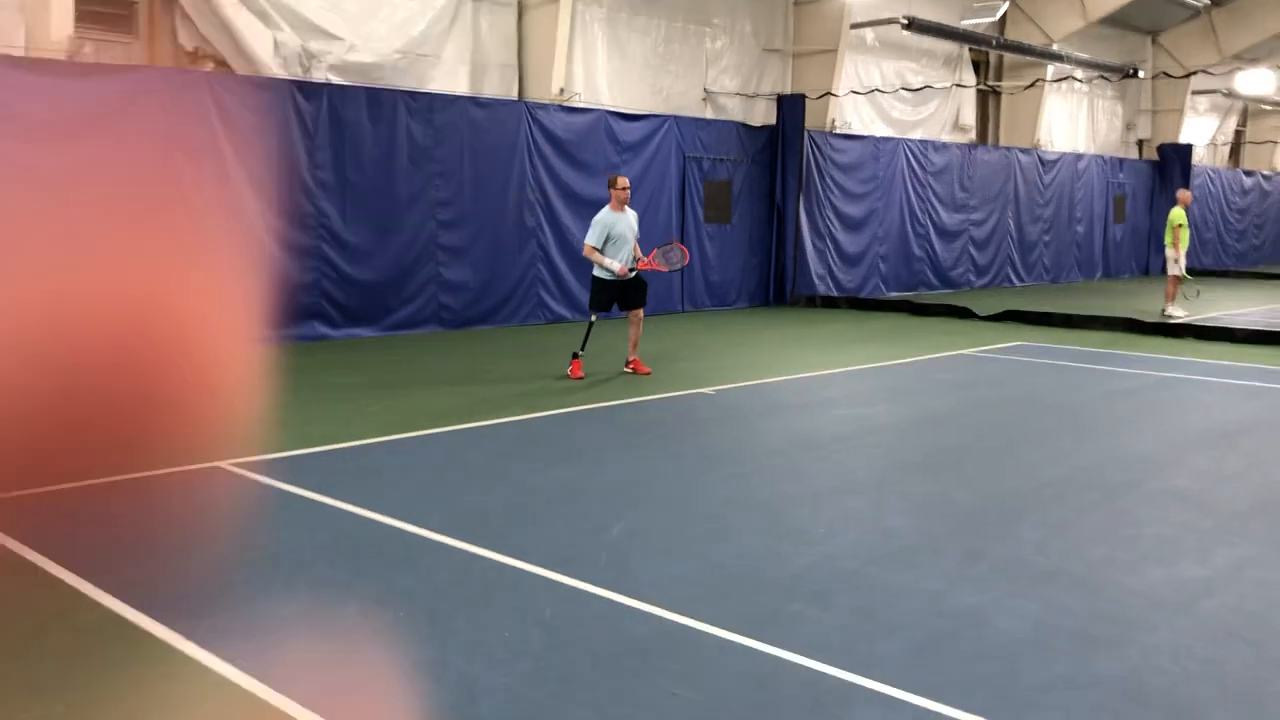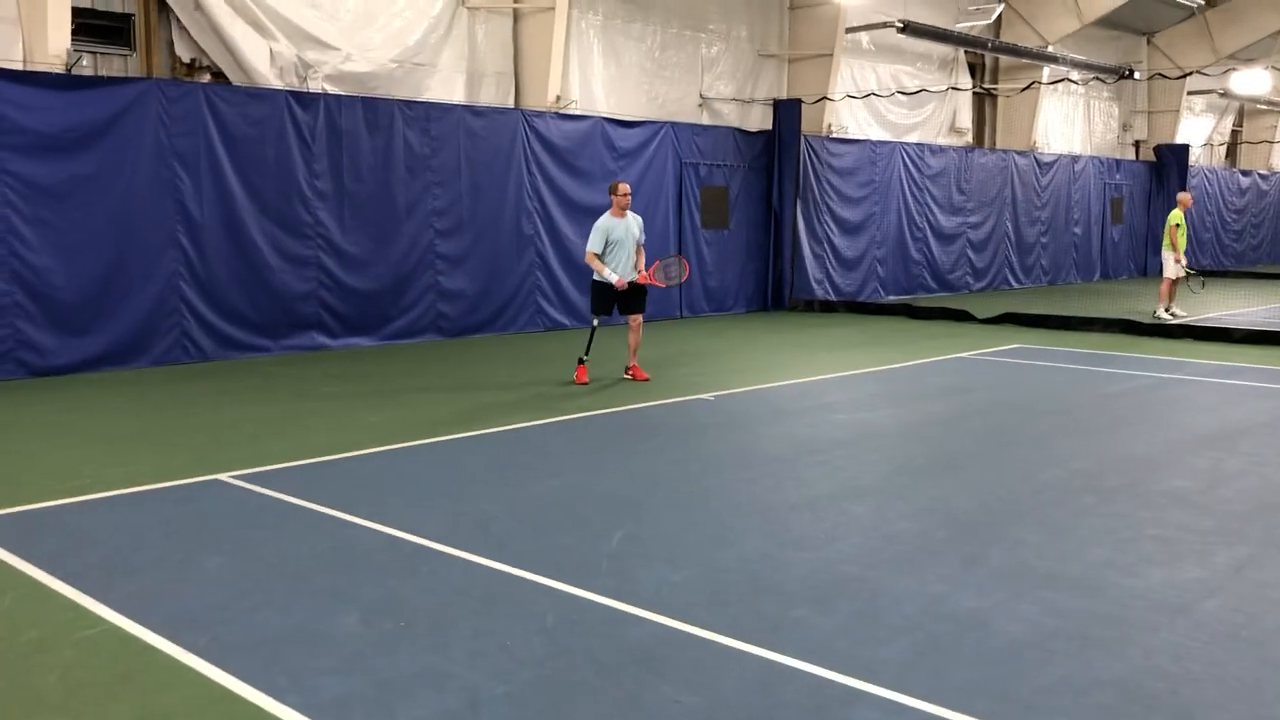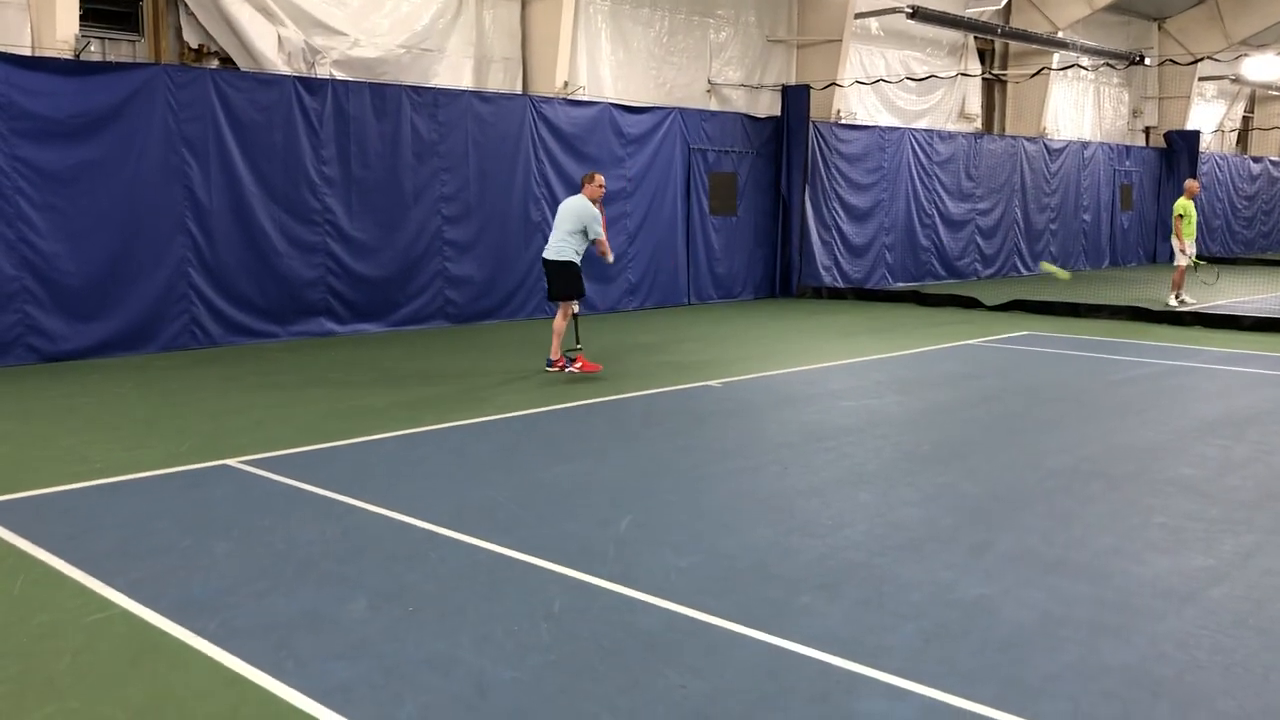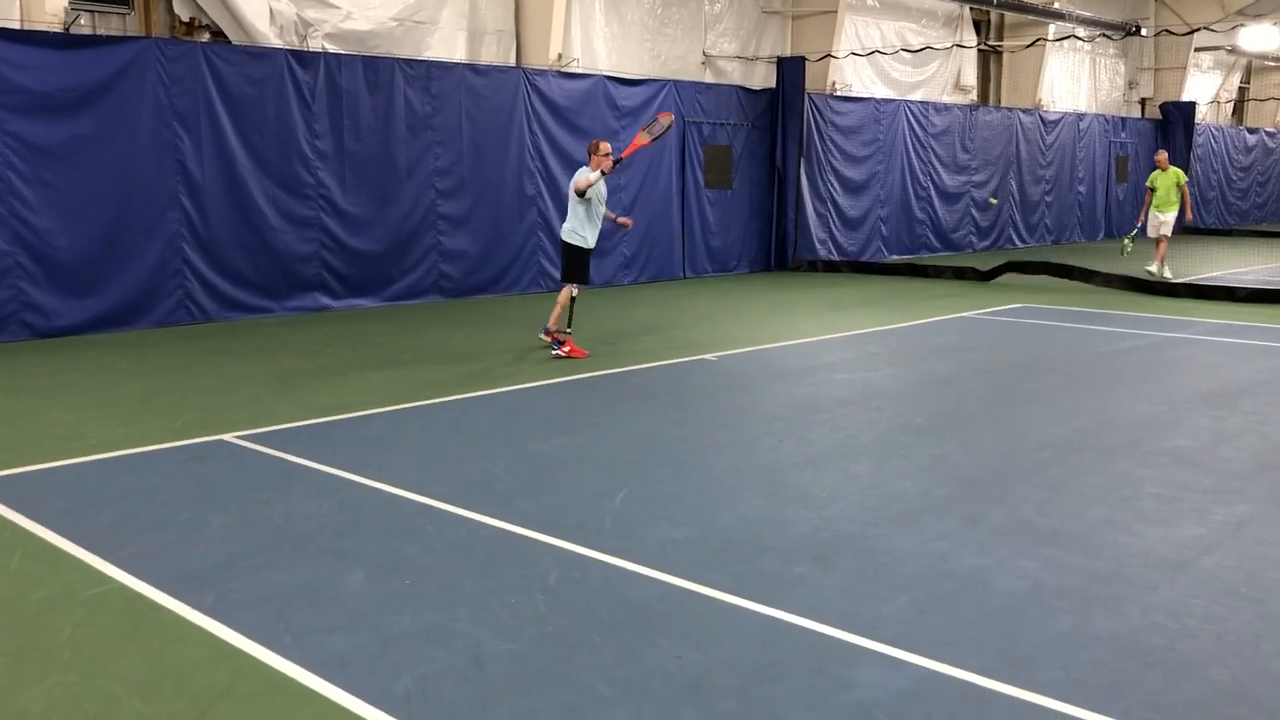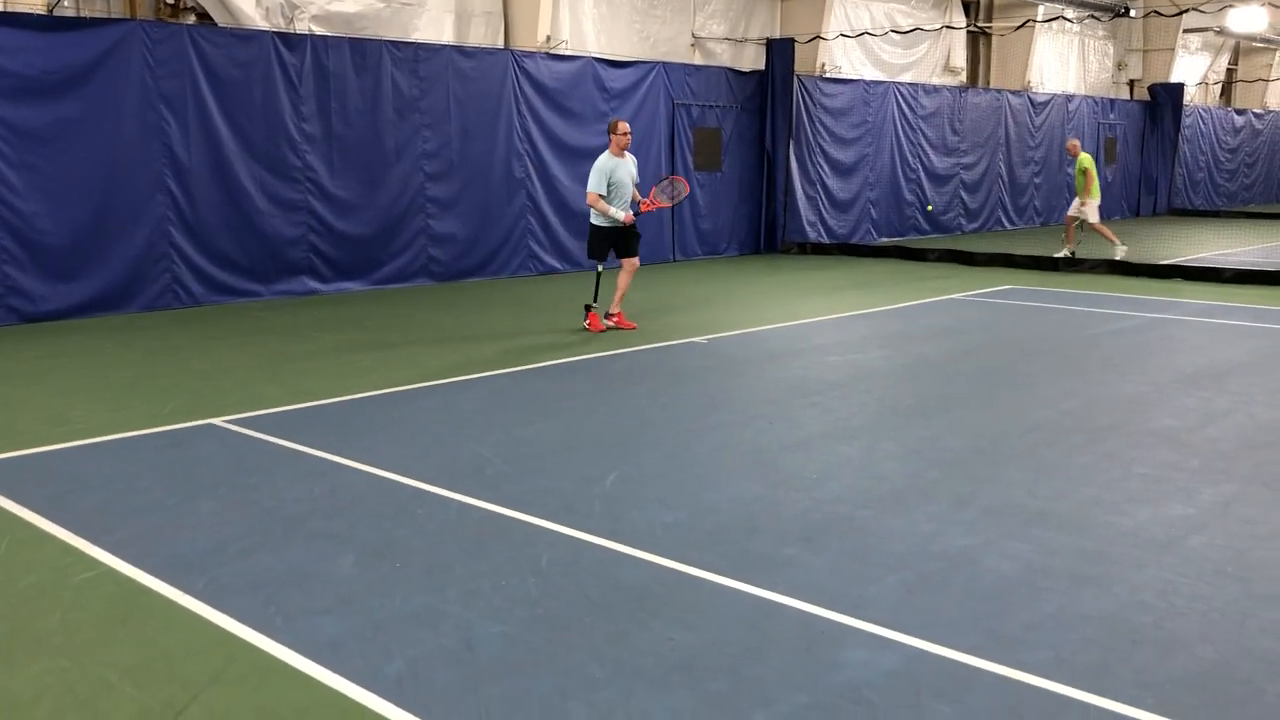
dt=1s
person 1, frame 1
left shoulder: (632, 215)
right shoulder: (603, 219)
right elbow: (588, 251)
left wrist: (639, 257)
right wrist: (614, 266)
left hip: (630, 276)
right hip: (605, 278)
left knee: (637, 316)
right knee: (593, 319)
left ankle: (631, 360)
right ankle: (576, 361)
person 1, frame 2
left shoulder: (636, 220)
right shoulder: (602, 225)
right elbow: (590, 258)
left wrist: (641, 270)
right wrist: (613, 277)
left hip: (631, 282)
right hip: (605, 282)
left knee: (636, 322)
right knee: (596, 323)
left ankle: (631, 366)
right ankle: (582, 366)
person 1, frame 3
left shoulder: (570, 202)
right shoulder: (590, 211)
right elbow: (601, 246)
right wrist: (609, 256)
left hip: (551, 258)
right hip: (564, 261)
left knee: (565, 309)
right knee: (569, 308)
left ankle: (554, 359)
right ankle: (573, 360)
person 1, frame 4
left shoulder: (595, 178)
right shoulder: (584, 175)
right elbow: (578, 187)
left wrist: (615, 218)
right wrist: (601, 172)
left hip: (580, 240)
right hip: (577, 241)
left knee: (572, 286)
right knee: (574, 288)
left ankle: (550, 329)
right ankle: (561, 343)
person 1, frame 5
left shoulder: (631, 160)
right shoulder: (602, 165)
right elbow: (592, 200)
left wrist: (639, 200)
right wrist: (620, 215)
left hip: (625, 223)
right hip: (603, 224)
left knee: (631, 265)
right knee: (600, 268)
left ankle: (613, 314)
right ankle: (591, 313)
